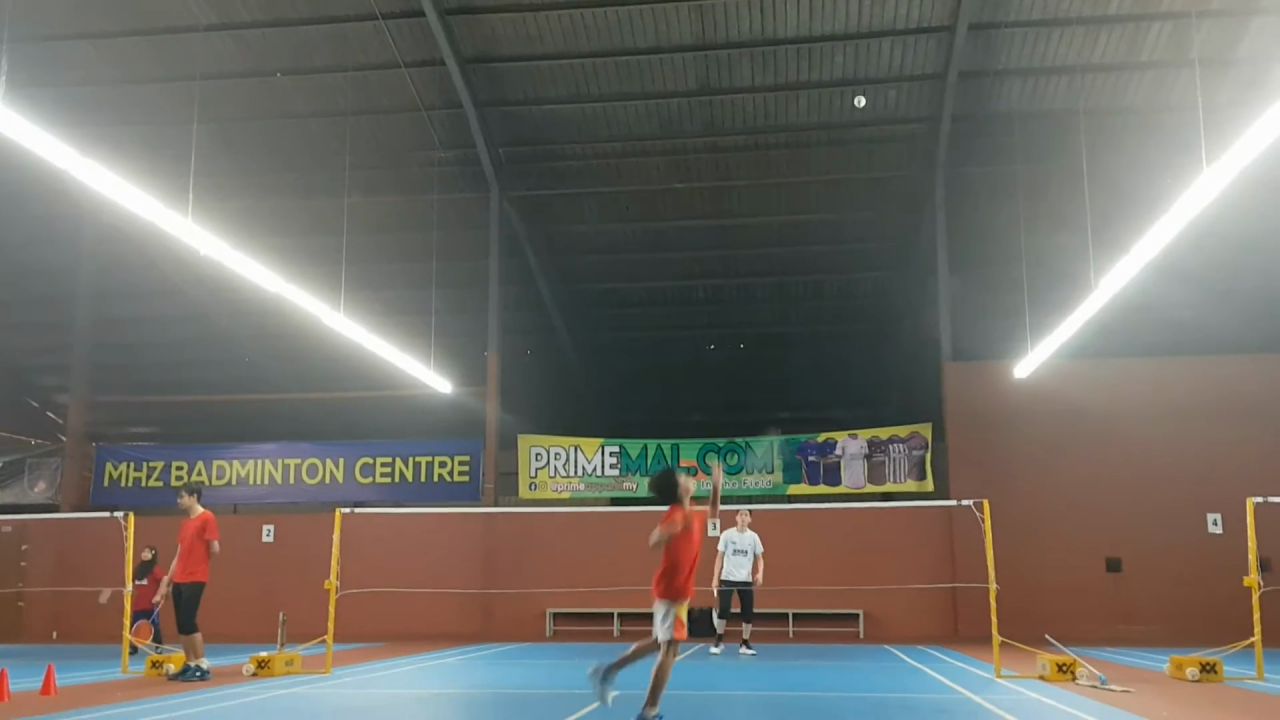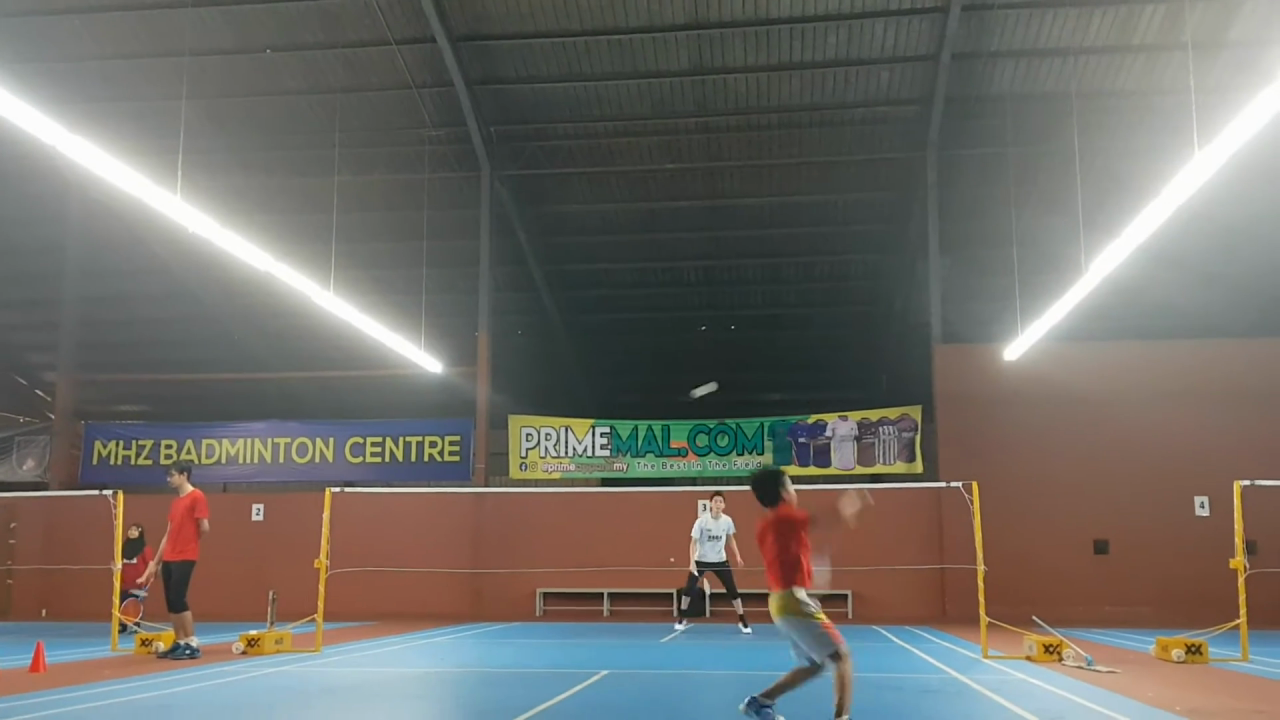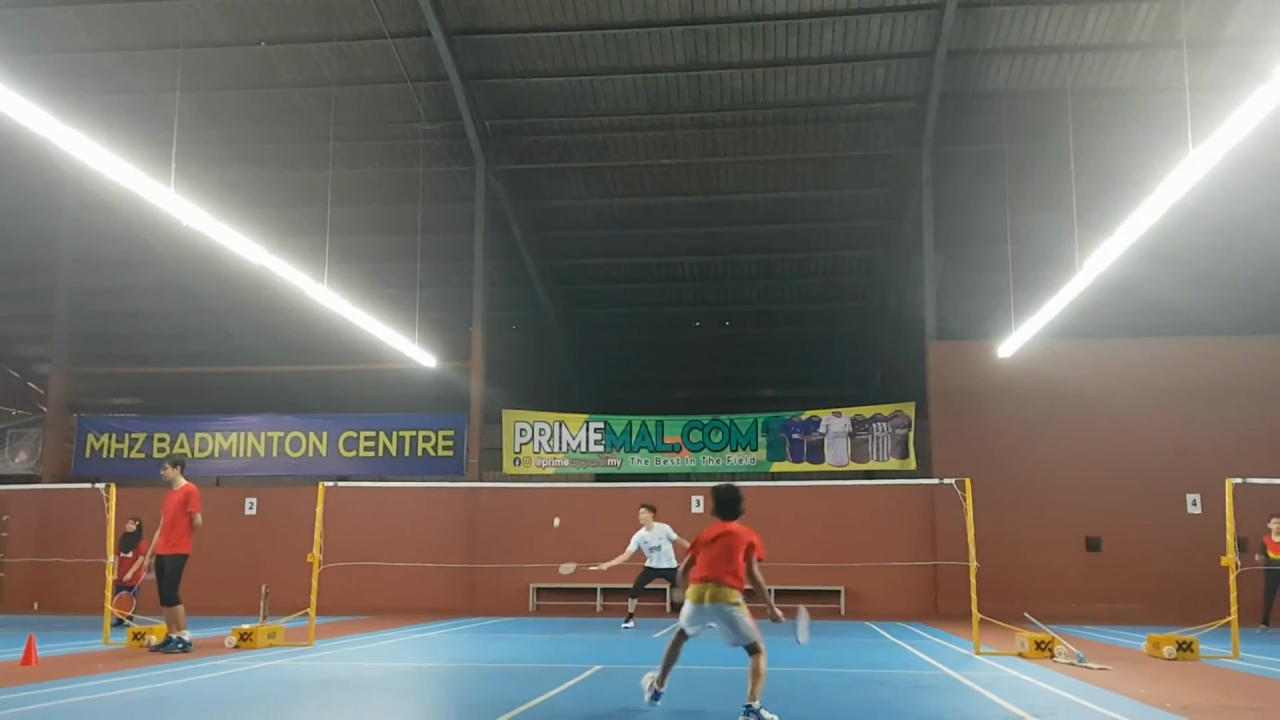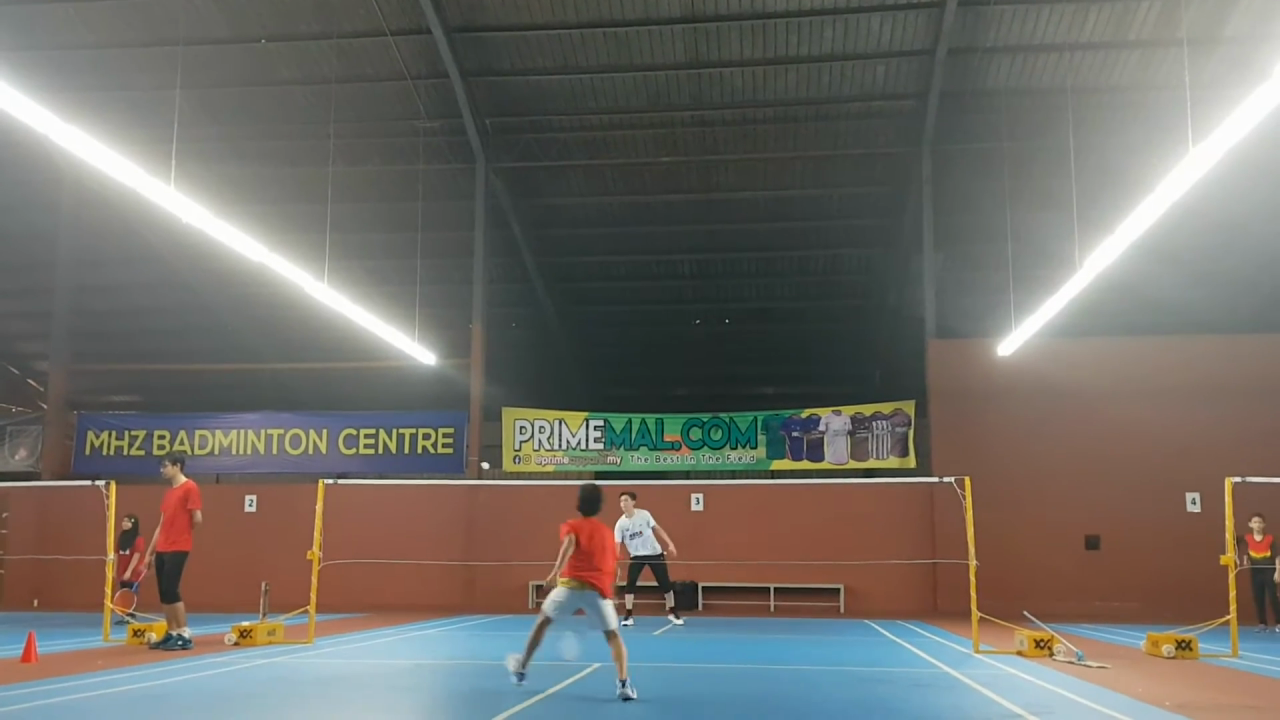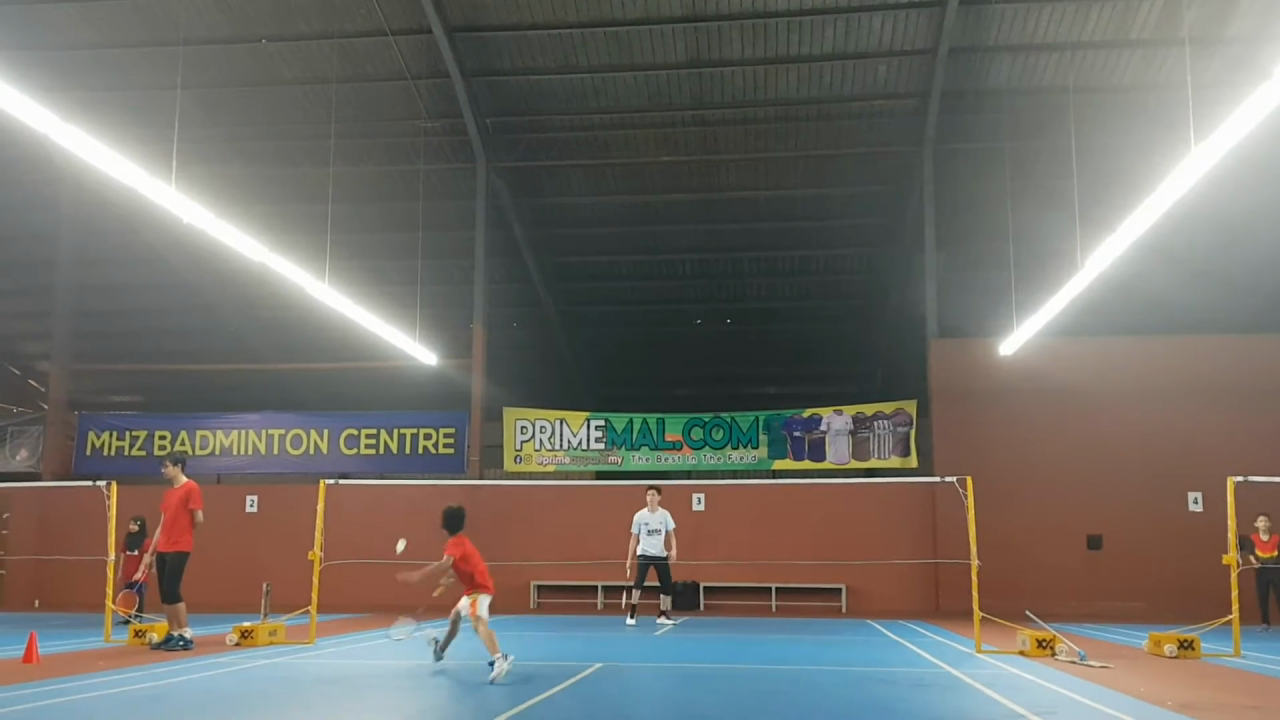
dt=0.5s
person 1, frame 1
left shoulder: (693, 515)
right shoulder: (675, 518)
left elbow: (713, 511)
right elbow: (654, 542)
left wrist: (716, 485)
right wrist: (674, 528)
left hip: (677, 592)
right hip: (672, 592)
left knee: (658, 643)
right knee: (670, 648)
left ankle: (609, 670)
person 1, frame 2
left shoulder: (765, 525)
right shoulder: (785, 517)
right elbow: (824, 520)
right wrist: (852, 502)
left hip: (782, 600)
right hip: (793, 601)
left knee: (816, 665)
right knee: (841, 657)
person 1, frame 3
left shoulder: (705, 534)
right shoulder: (748, 536)
left elbow: (684, 570)
right elbow: (754, 575)
left wrist: (681, 589)
right wrist: (771, 607)
left hip: (697, 595)
right hip: (727, 598)
left knee: (681, 636)
right knee: (758, 653)
left ankle: (657, 690)
person 1, frame 4
left shoulder: (573, 525)
right shoulder: (607, 533)
left elbow: (569, 545)
right elbow: (612, 566)
left wrist: (556, 571)
left hip: (572, 585)
right hip: (599, 590)
left knee: (542, 622)
right knee: (614, 638)
left ankle: (521, 669)
right ankle: (624, 683)
person 1, frame 5
left shoulder: (454, 544)
right shoulder: (460, 541)
left elbow: (446, 563)
left wrist: (419, 574)
right wrist: (449, 576)
left hip: (478, 591)
right hip: (473, 591)
left knee: (479, 625)
right knee: (455, 615)
left ankle: (499, 659)
right ankle: (441, 649)
person 2, frame 1
left shoulder: (207, 518)
right shoulder: (185, 523)
left elbow: (214, 549)
right elbow: (179, 555)
left wrist: (199, 563)
right wrist: (166, 582)
left hip: (195, 579)
right hip: (179, 580)
left knee: (188, 622)
right knee: (181, 624)
left ankle: (202, 666)
right ankle: (190, 664)
person 2, frame 2
left shoulder: (197, 496)
right shoulder: (175, 502)
left elbow: (204, 527)
right elbow: (168, 534)
left wrist: (189, 542)
right wrist: (155, 561)
left hip: (184, 558)
right hip: (168, 559)
left knee: (178, 600)
right knee: (171, 601)
left ankle: (192, 644)
right ankle: (179, 642)
person 2, frame 3
left shoulder: (190, 490)
right shoulder: (169, 495)
left elbow: (197, 521)
right elbow: (162, 527)
left wrist: (182, 535)
right wrist: (150, 554)
left hip: (177, 552)
right hip: (162, 553)
left knee: (170, 594)
right knee: (164, 596)
left ankle: (185, 638)
right ankle: (172, 636)
person 2, frame 4
left shoulder: (190, 487)
right shoulder: (168, 492)
left elbow: (197, 519)
right elbow: (161, 525)
left wrist: (182, 533)
right wrist: (150, 551)
left hip: (178, 549)
right hip: (162, 549)
left knee: (171, 591)
right knee: (164, 592)
left ankle: (184, 635)
right ankle: (171, 633)
person 2, frame 5
left shoulder: (191, 488)
right shoulder: (168, 493)
left elbow: (199, 519)
right elbow: (162, 526)
left wrist: (183, 532)
right wrist: (150, 552)
left hip: (179, 549)
right hip: (163, 550)
left knee: (172, 591)
right knee: (165, 593)
left ankle: (185, 636)
right ankle: (173, 634)
